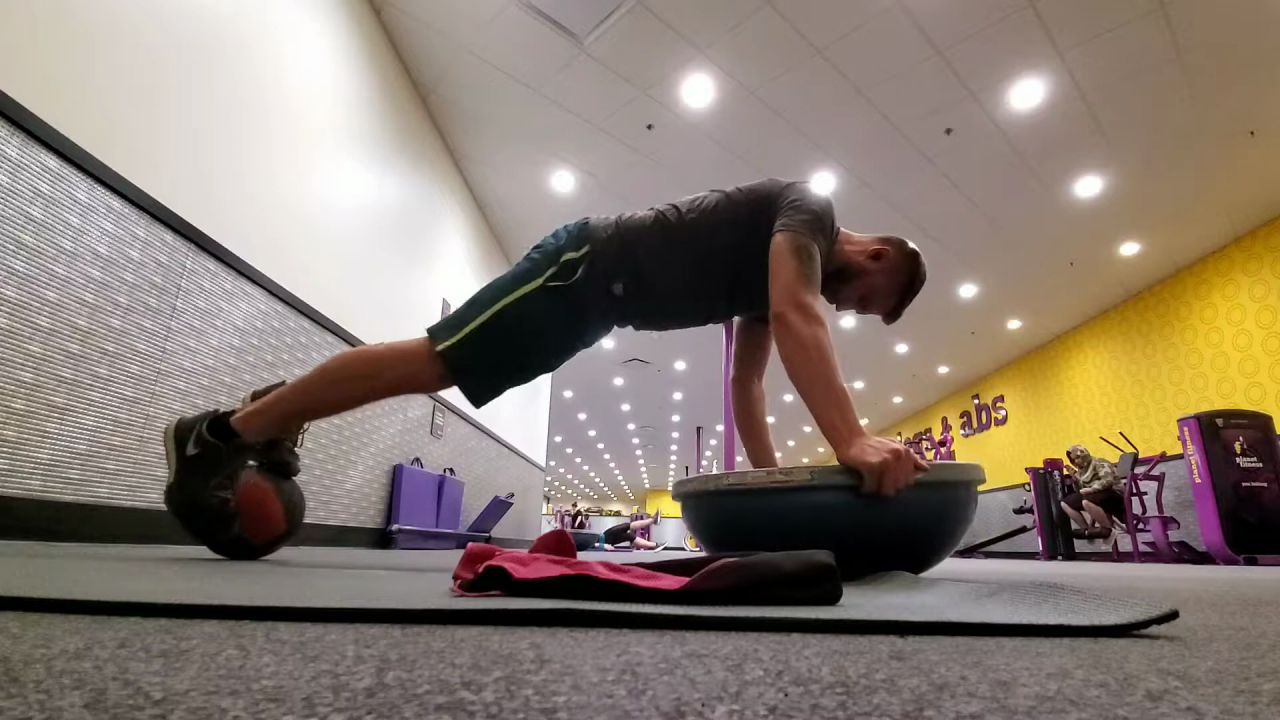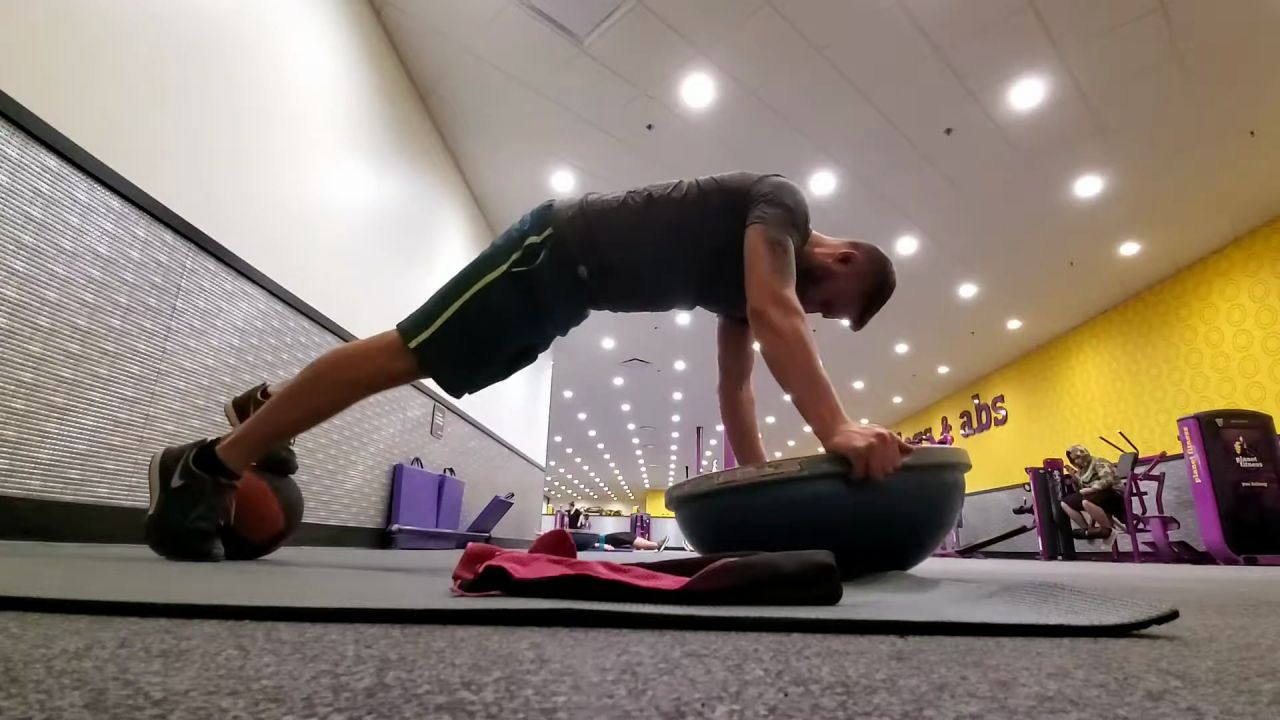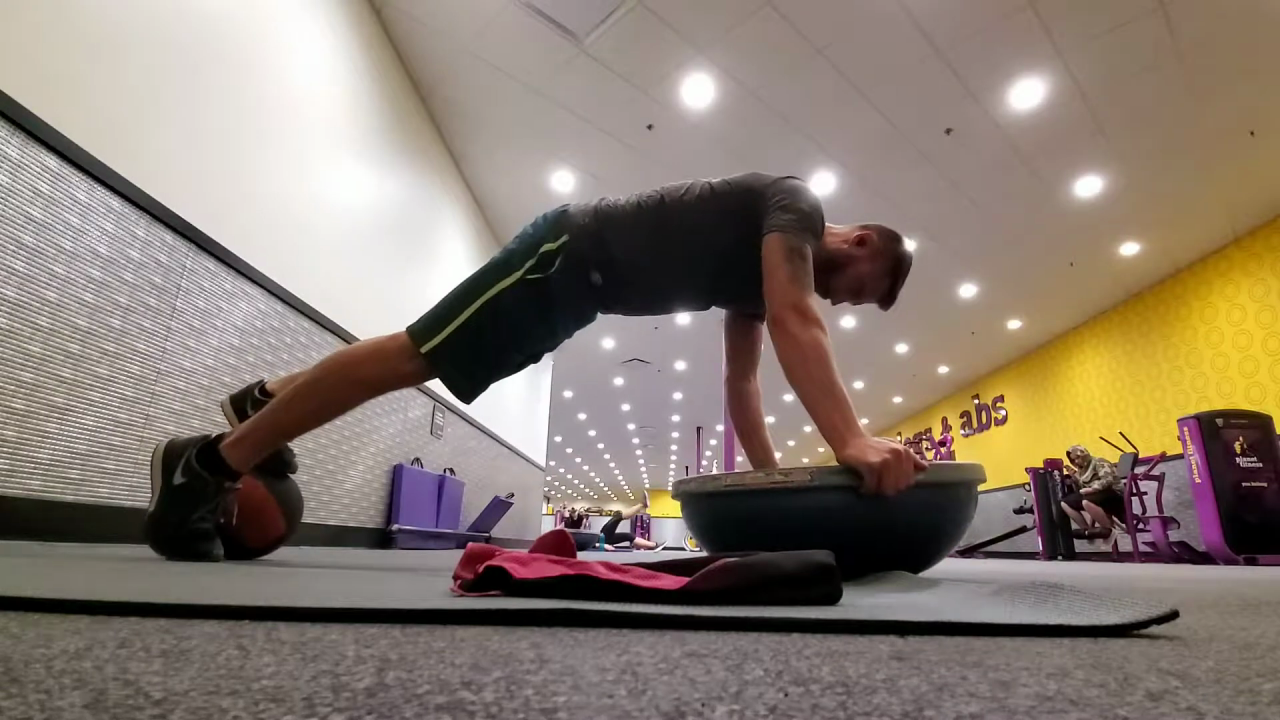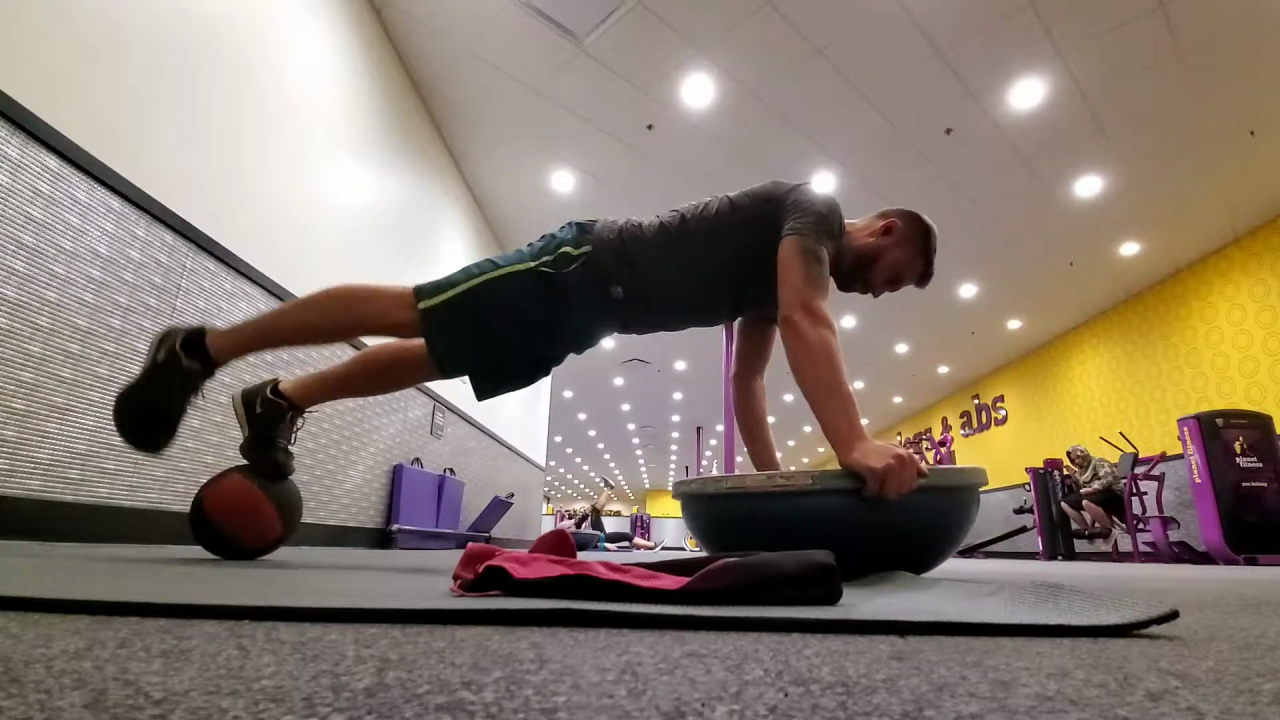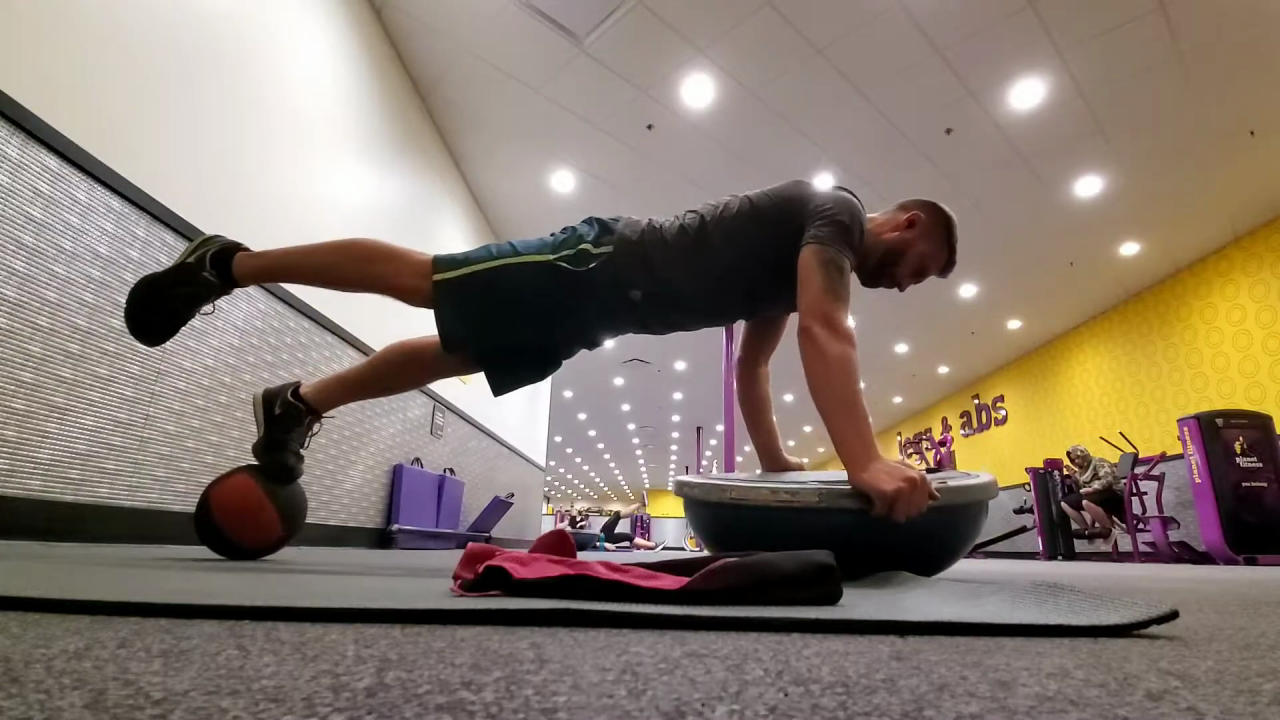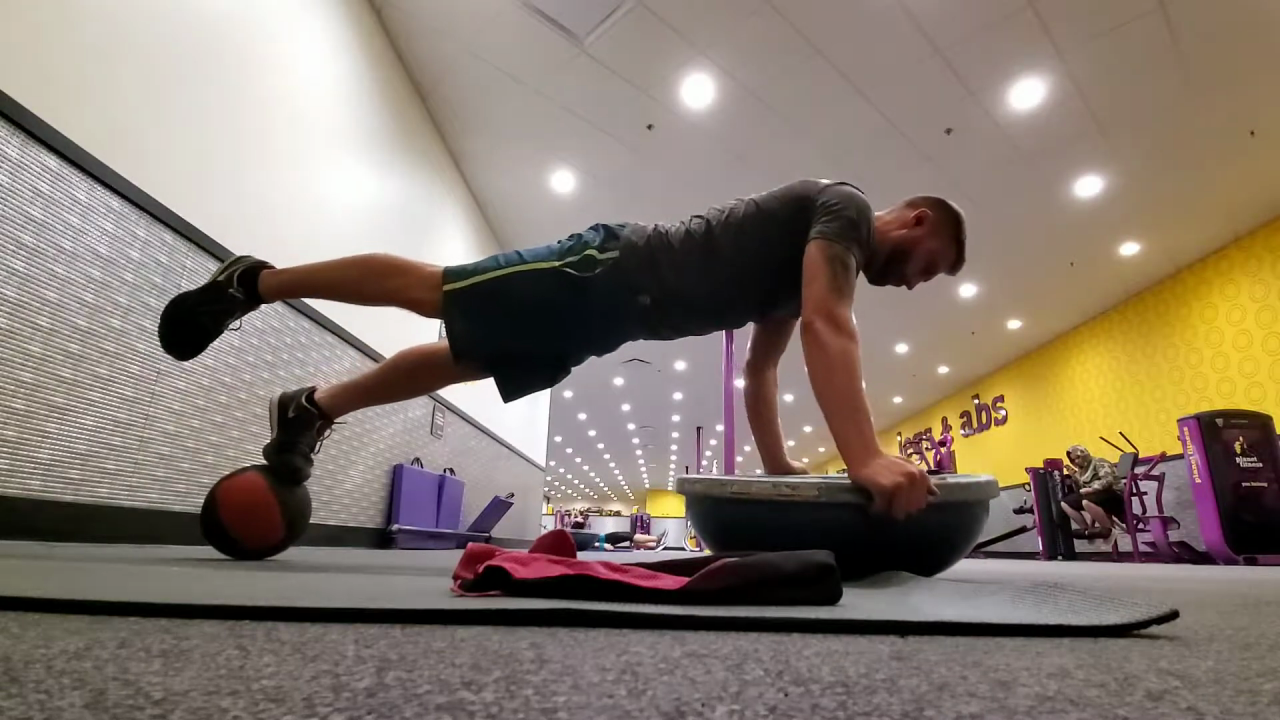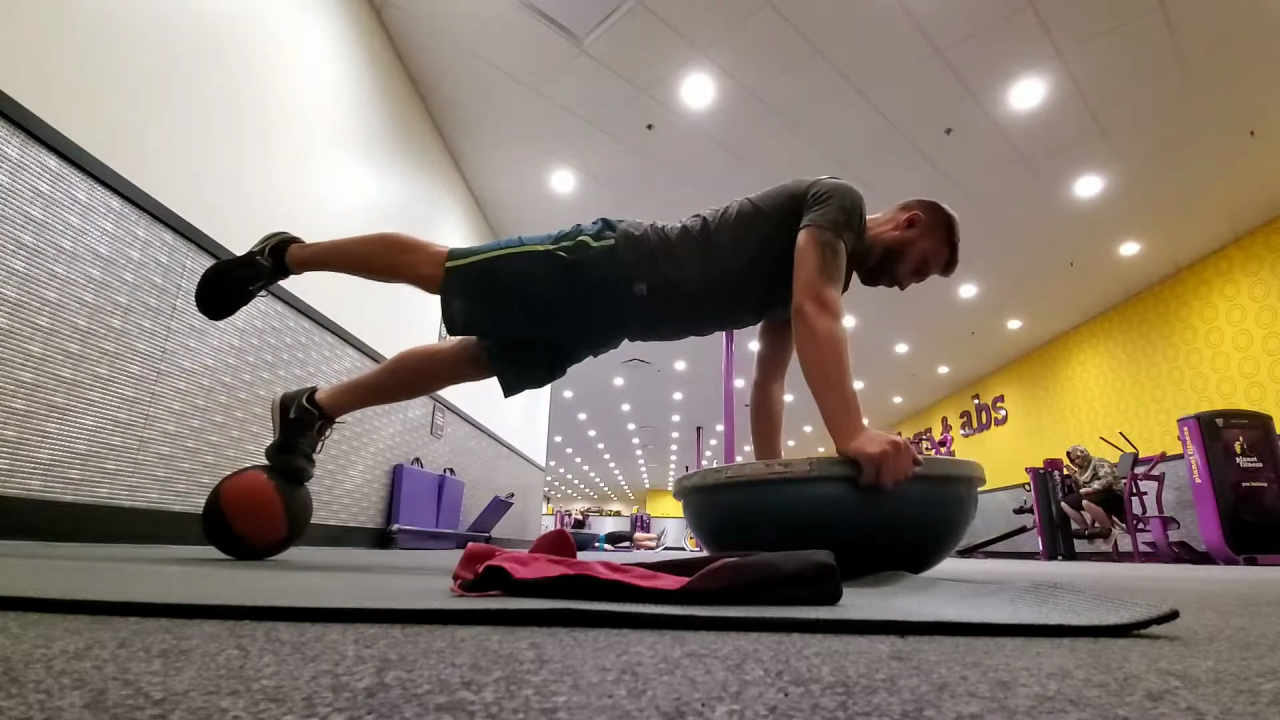
dt=0.5s
person 1, frame 1
left shoulder: (783, 267)
right shoulder: (808, 212)
left elbow: (744, 382)
right elbow: (796, 317)
left wrist: (772, 479)
right wrist: (850, 440)
left hip: (602, 296)
right hip: (588, 266)
left knee: (439, 359)
right knee: (433, 360)
left ankle: (278, 409)
right ankle: (225, 431)
person 1, frame 2
left shoulder: (742, 276)
right shoulder: (781, 205)
left elbow: (735, 384)
right elbow: (775, 313)
right wrist: (836, 428)
left hip: (571, 287)
right hip: (554, 252)
left knee: (414, 359)
right knee: (402, 352)
left ankle: (265, 406)
right ankle: (206, 465)
person 1, frame 3
left shoulder: (760, 274)
right shoulder: (795, 207)
left elbow: (740, 379)
right elbow: (794, 323)
left wrist: (772, 477)
right wrist: (851, 442)
left hip: (583, 287)
right hip: (569, 257)
left knee: (417, 358)
right knee: (413, 354)
left ankle: (267, 399)
right ankle: (212, 461)
person 1, frame 4
left shoulder: (789, 267)
right shoulder: (813, 212)
left elbow: (746, 376)
right elbow: (807, 323)
left wrist: (771, 474)
right wrist: (855, 446)
left hip: (591, 309)
right hip: (583, 269)
left knee: (434, 359)
right knee: (400, 309)
left ankle: (279, 401)
right ankle: (201, 350)
person 1, frame 5
left shoulder: (806, 263)
right shoulder: (835, 213)
left elbow: (749, 365)
right elbow: (824, 335)
left wrist: (775, 464)
right wrist: (865, 463)
left hip: (604, 302)
right hip: (600, 266)
left knee: (450, 356)
right knee: (412, 277)
left ankle: (298, 403)
right ankle: (227, 264)
person 1, frame 6
left shoulder: (817, 262)
right shoulder: (843, 209)
left elbow: (759, 367)
right elbow: (828, 328)
left wrist: (778, 468)
right wrist: (866, 458)
left hip: (614, 315)
right hip: (609, 276)
left knee: (457, 362)
right knee: (427, 290)
left ankle: (313, 407)
right ankle: (255, 283)
person 1, frame 7
left shoulder: (824, 270)
right shoulder: (838, 203)
left elbow: (768, 378)
right elbow: (814, 312)
right wrist: (852, 434)
left hip: (612, 314)
right hip: (605, 268)
left knee: (465, 359)
right knee: (432, 266)
left ankle: (316, 407)
right ankle: (284, 255)
